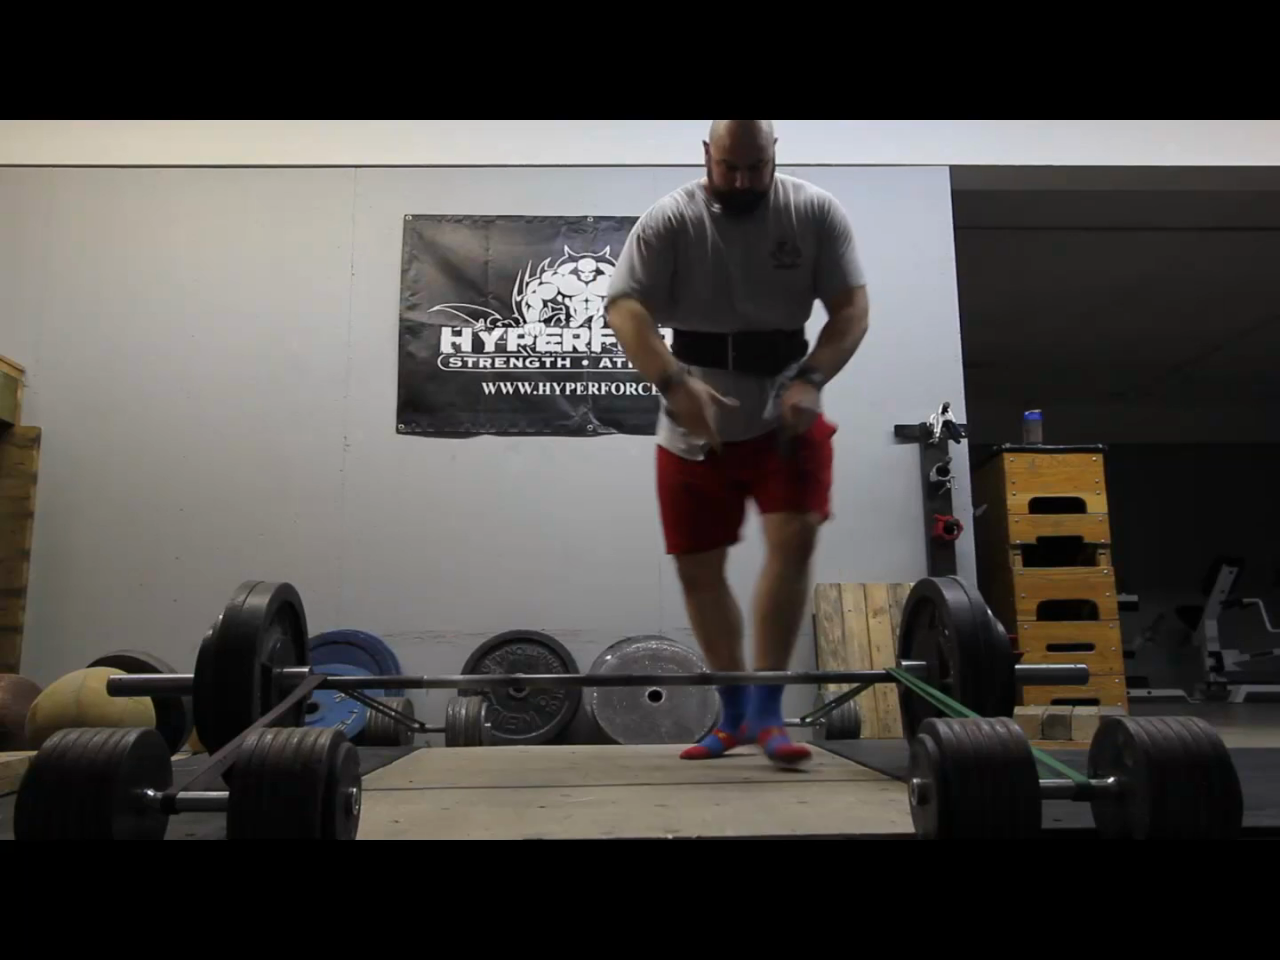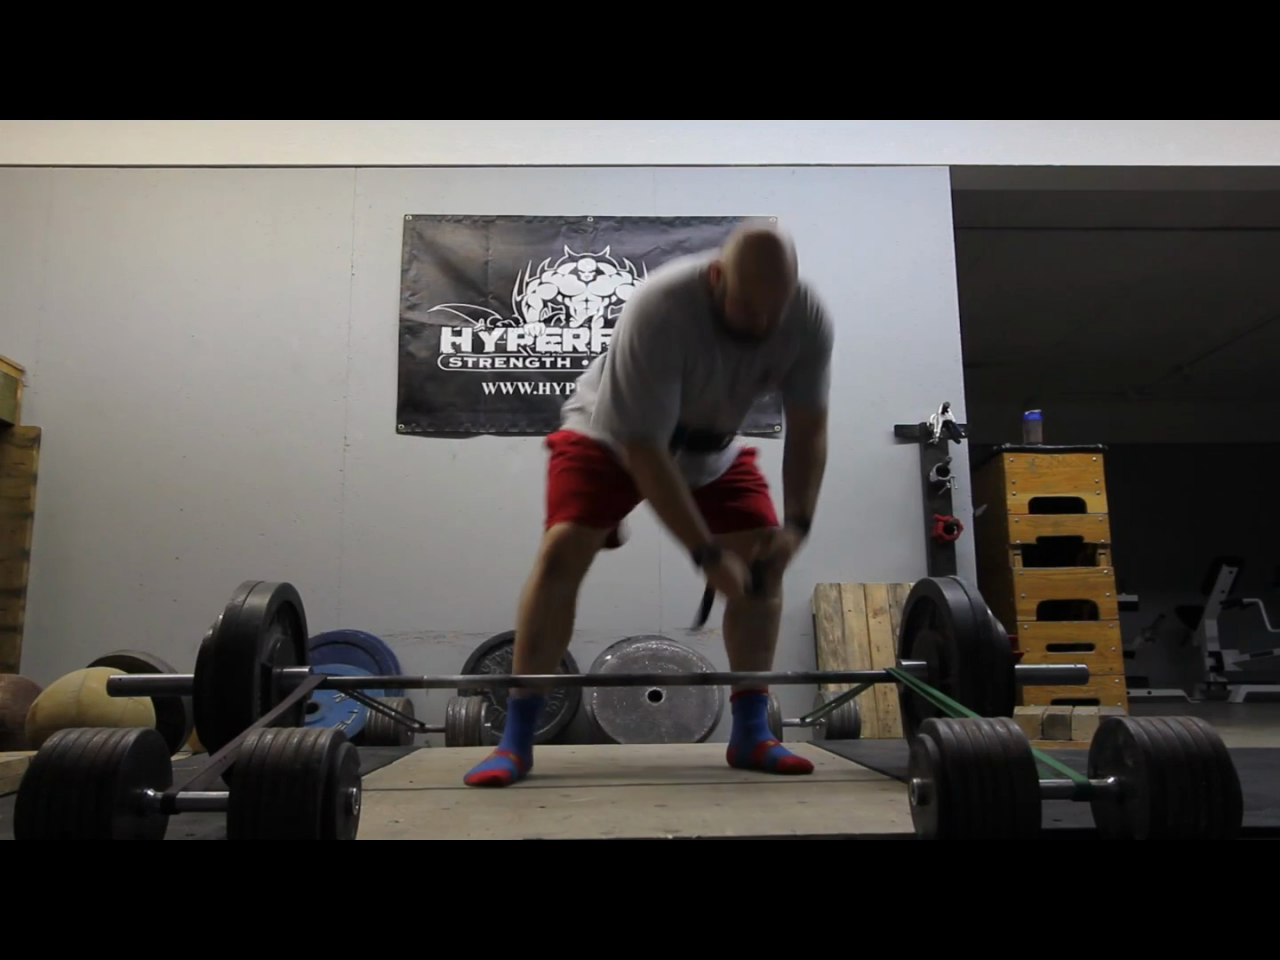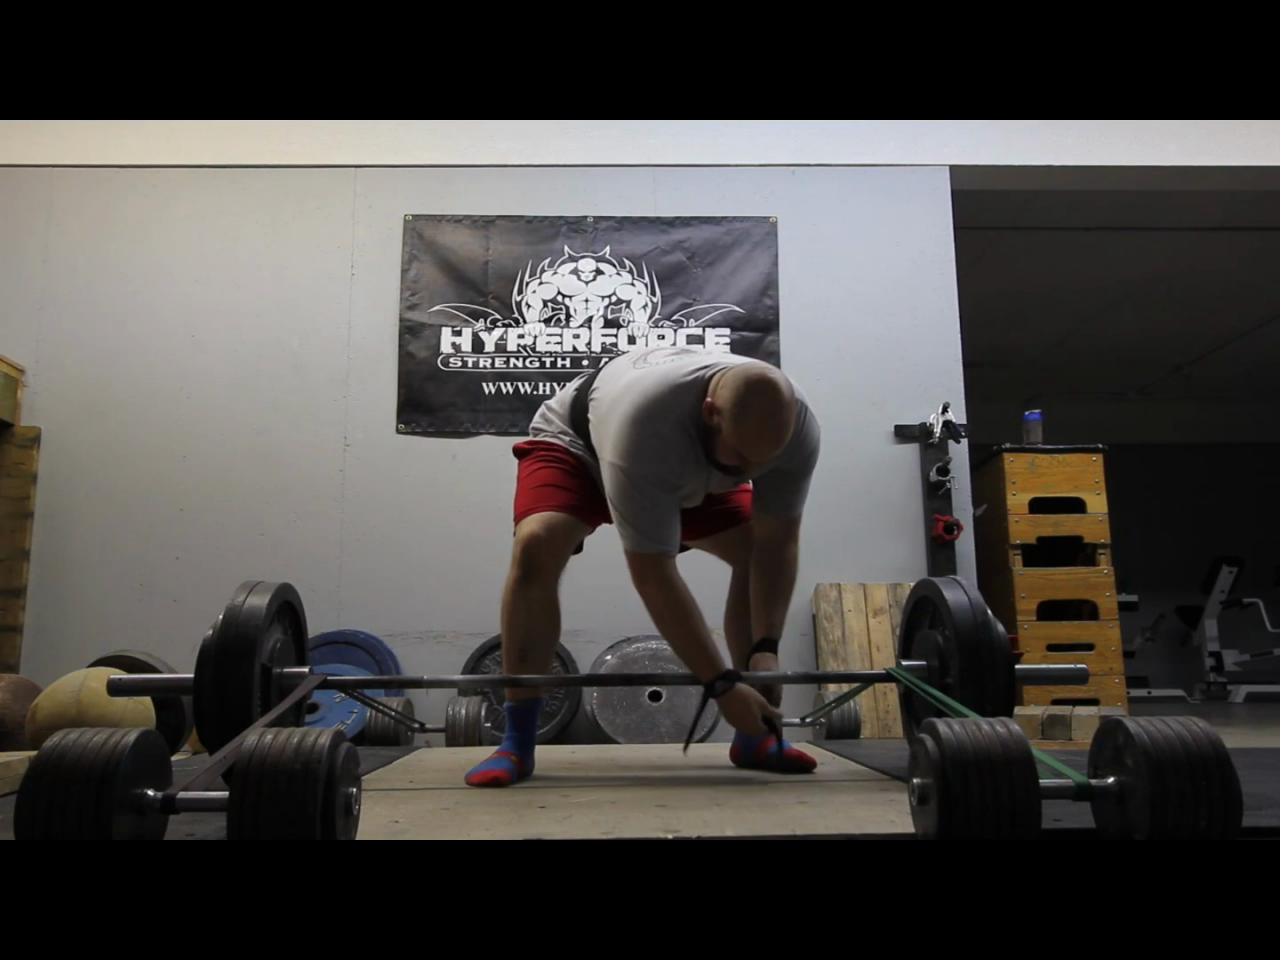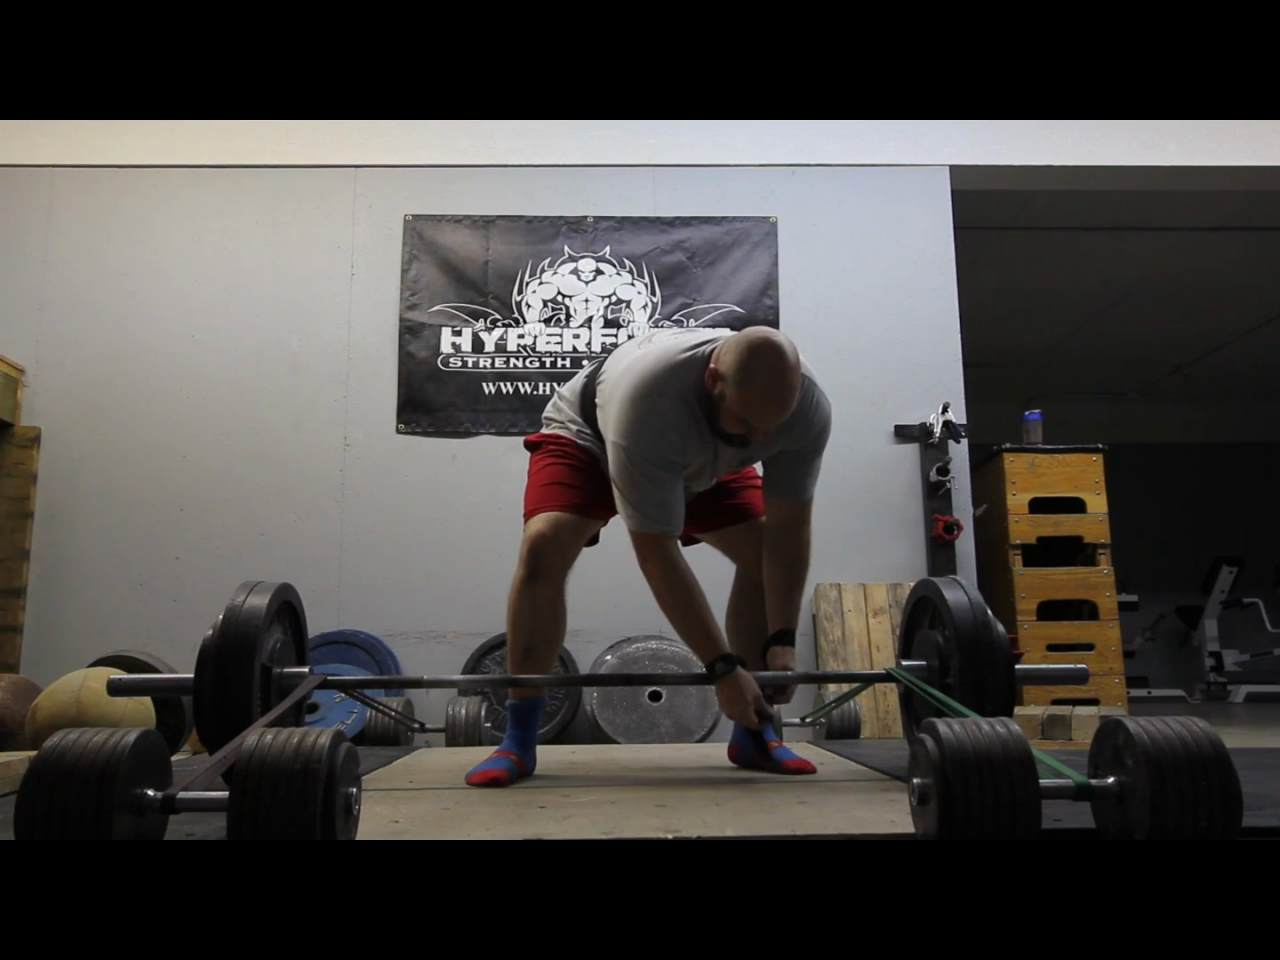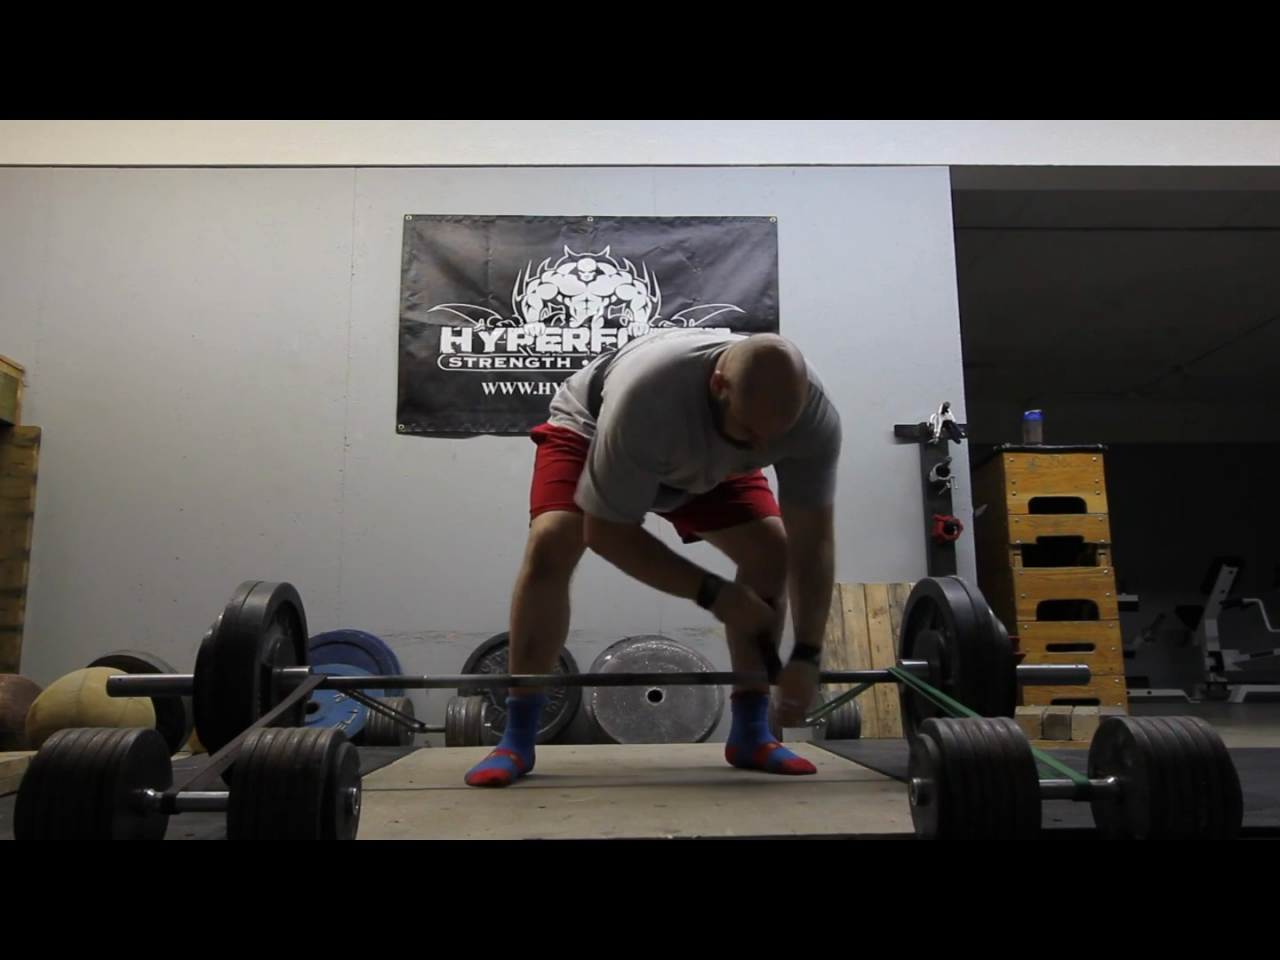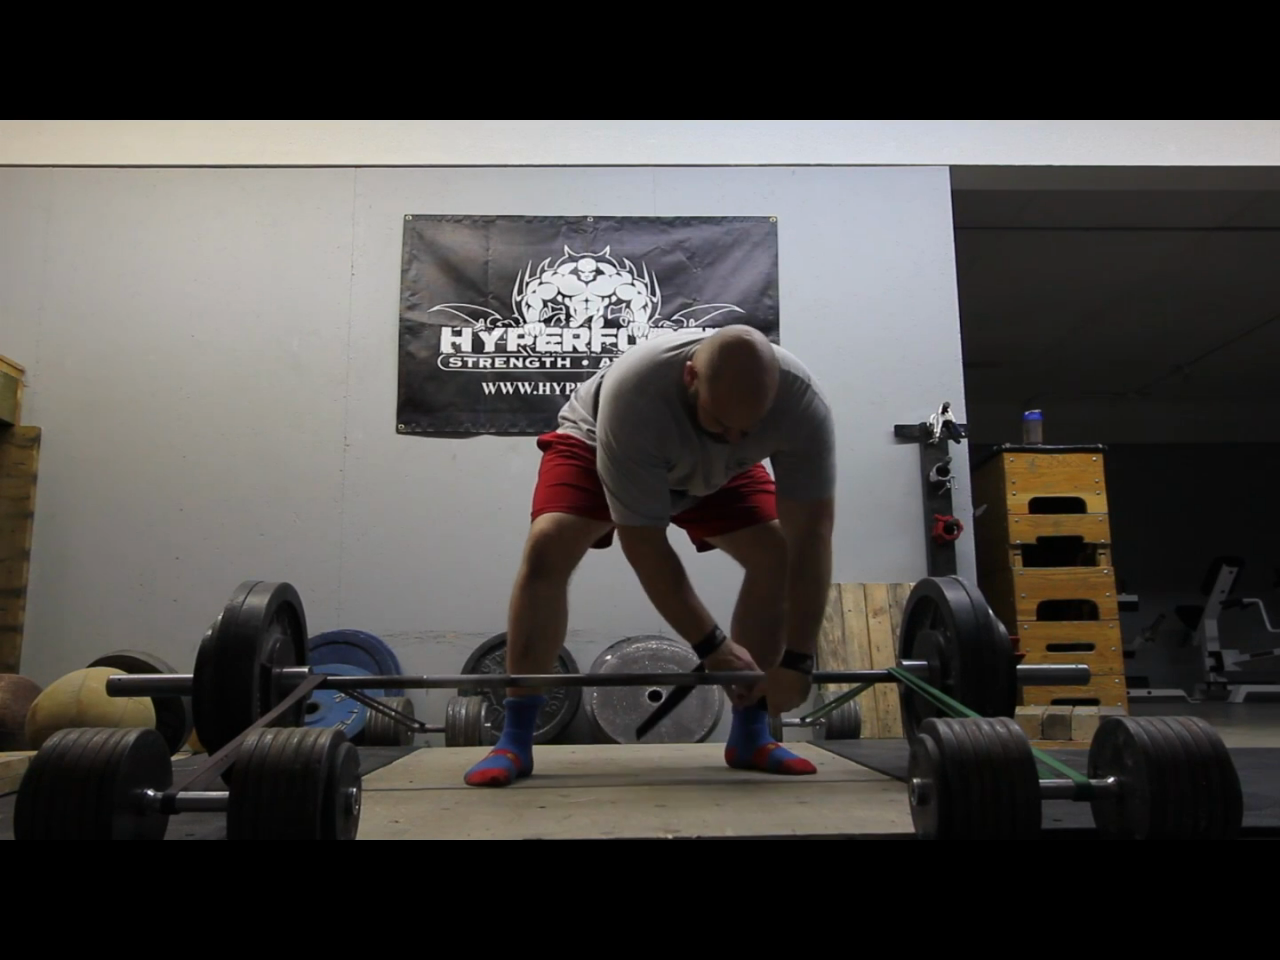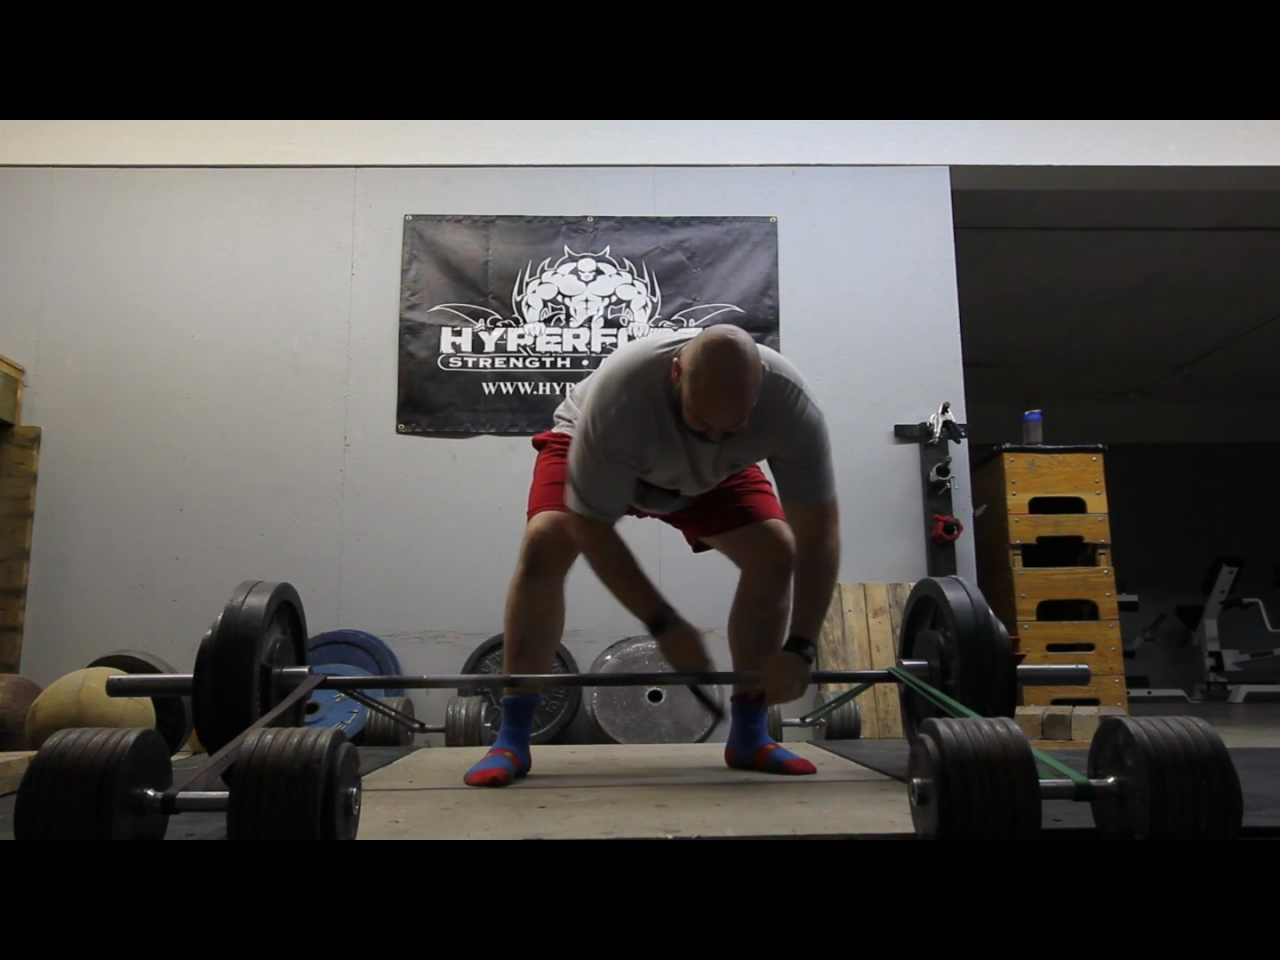
dt=0.4s
person 1, frame 1
left shoulder: (814, 211)
right shoulder: (670, 221)
left elbow: (851, 307)
right elbow: (625, 307)
left wrist: (808, 381)
right wrist: (677, 384)
left hip: (784, 412)
right hip: (697, 424)
left knee: (793, 539)
right knee: (697, 567)
left ankle: (765, 713)
right ankle: (734, 710)
person 1, frame 2
left shoulder: (809, 318)
right shoulder: (660, 310)
left elbow: (809, 429)
right elbow: (641, 447)
left wrist: (796, 524)
right wrist: (709, 553)
left hip: (710, 451)
right hip: (611, 432)
left knee: (764, 563)
right knee: (563, 550)
left ankle: (751, 732)
right ankle: (516, 737)
person 1, frame 3
left shoulder: (796, 428)
right shoulder: (646, 425)
left elbow: (777, 542)
right elbow: (653, 572)
left wrist: (765, 649)
right wrist: (722, 686)
right hip: (576, 443)
left knee: (755, 549)
right knee: (537, 546)
left ankle: (753, 736)
right ankle: (517, 741)
person 1, frame 4
left shoulder: (806, 406)
right shoulder: (649, 402)
left elbow: (787, 528)
right elbow: (657, 553)
left wrist: (782, 641)
right wrist: (723, 667)
right hip: (588, 434)
left knee: (765, 550)
right knee: (544, 545)
left ankle: (752, 734)
right ankle: (518, 740)
person 1, frame 5
left shoulder: (813, 414)
right shoulder: (650, 398)
left elbow: (812, 539)
right elbow: (605, 532)
left wrist: (805, 658)
right wrist: (714, 595)
right hip: (591, 426)
left knee: (771, 548)
right knee: (550, 545)
left ankle: (750, 732)
right ankle: (517, 738)
person 1, frame 6
left shoulder: (801, 403)
right shoulder: (635, 395)
left elbow: (811, 536)
right elbow: (643, 543)
left wrist: (798, 660)
right wrist: (712, 645)
right hip: (596, 438)
left knee: (777, 552)
right knee: (547, 547)
left ankle: (749, 735)
right ankle: (515, 739)
person 1, frame 7
left shoulder: (791, 403)
right shoulder: (622, 392)
left elbow: (817, 534)
right elbow: (590, 526)
left wrist: (799, 648)
right wrist: (663, 625)
right hip: (592, 446)
left knee: (776, 552)
right knee: (544, 545)
left ankle: (748, 734)
right ankle: (512, 737)
